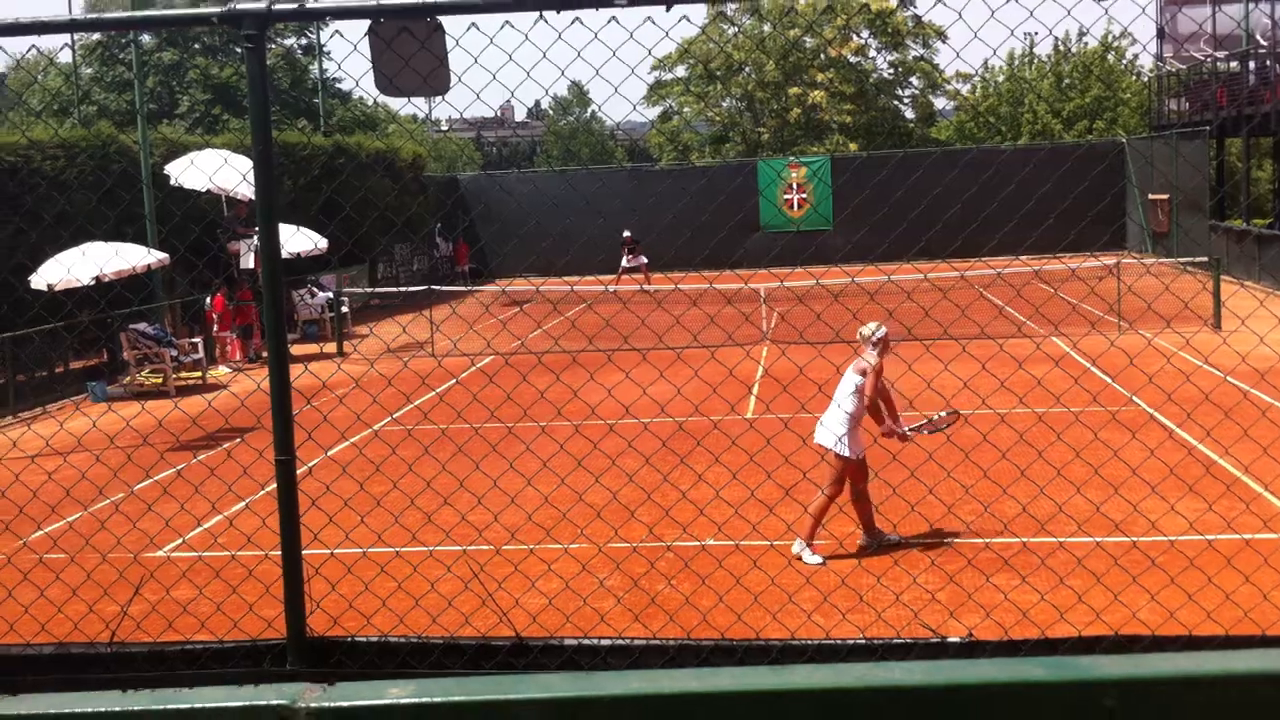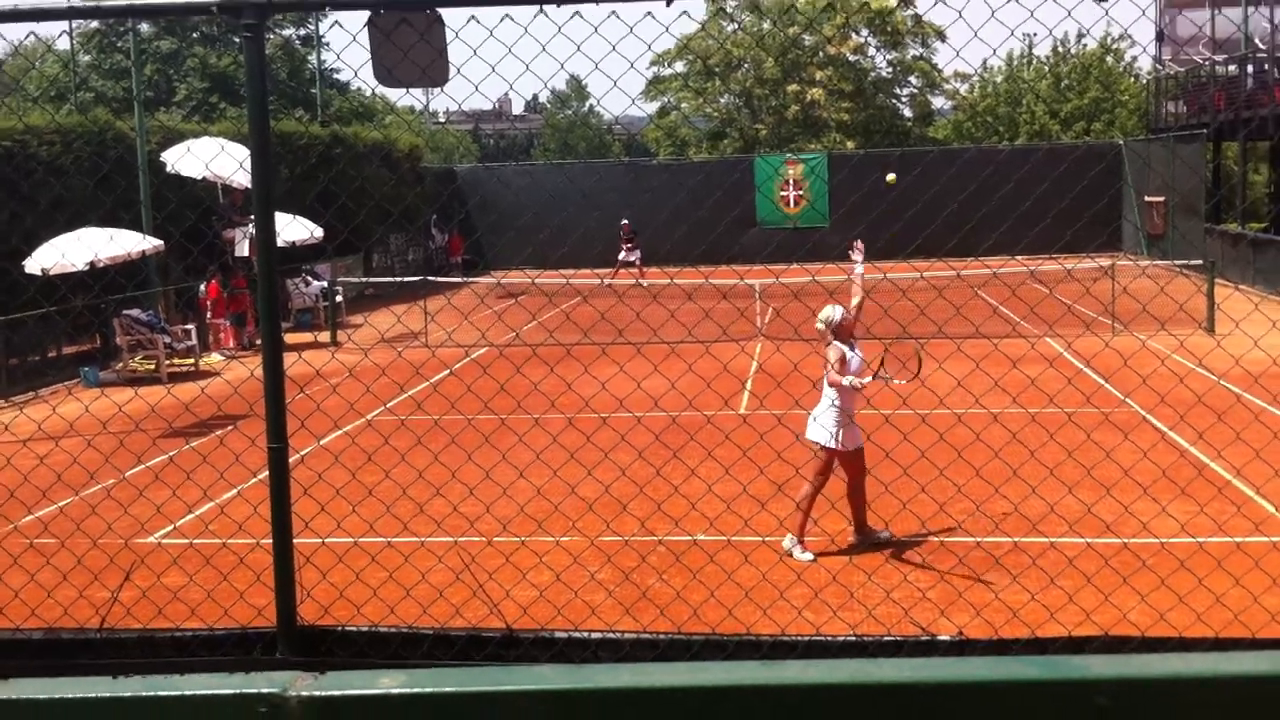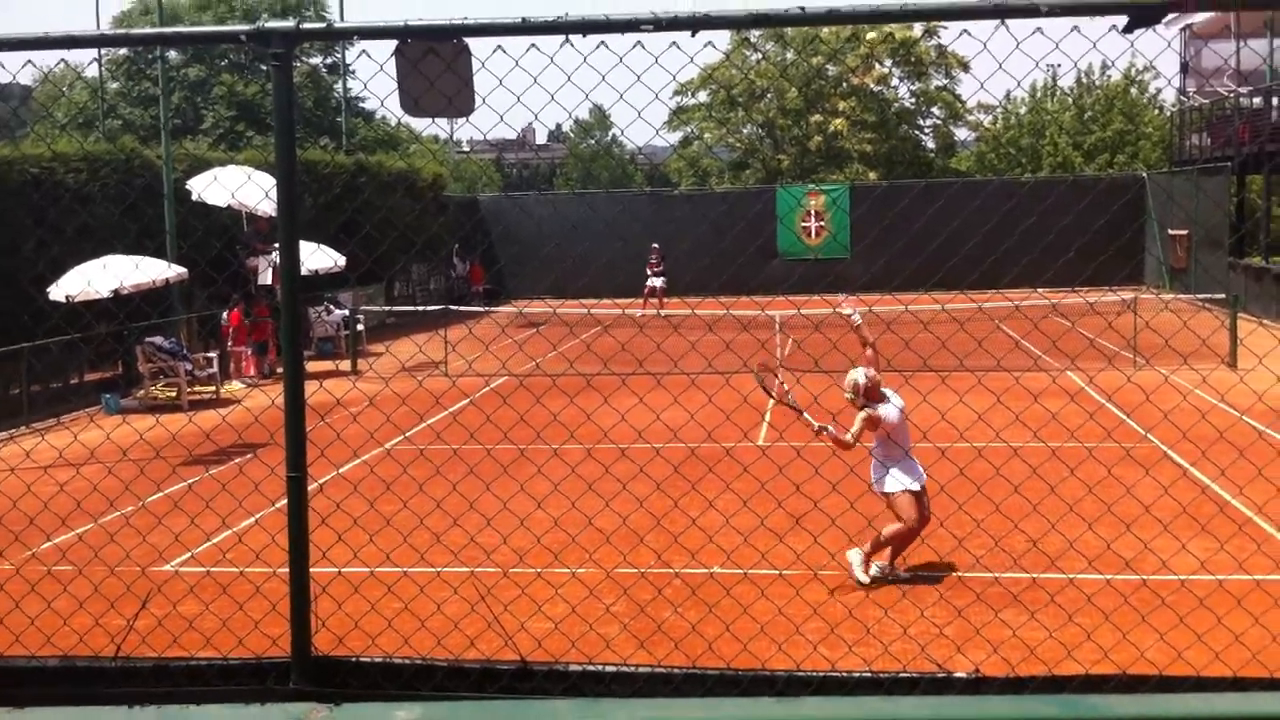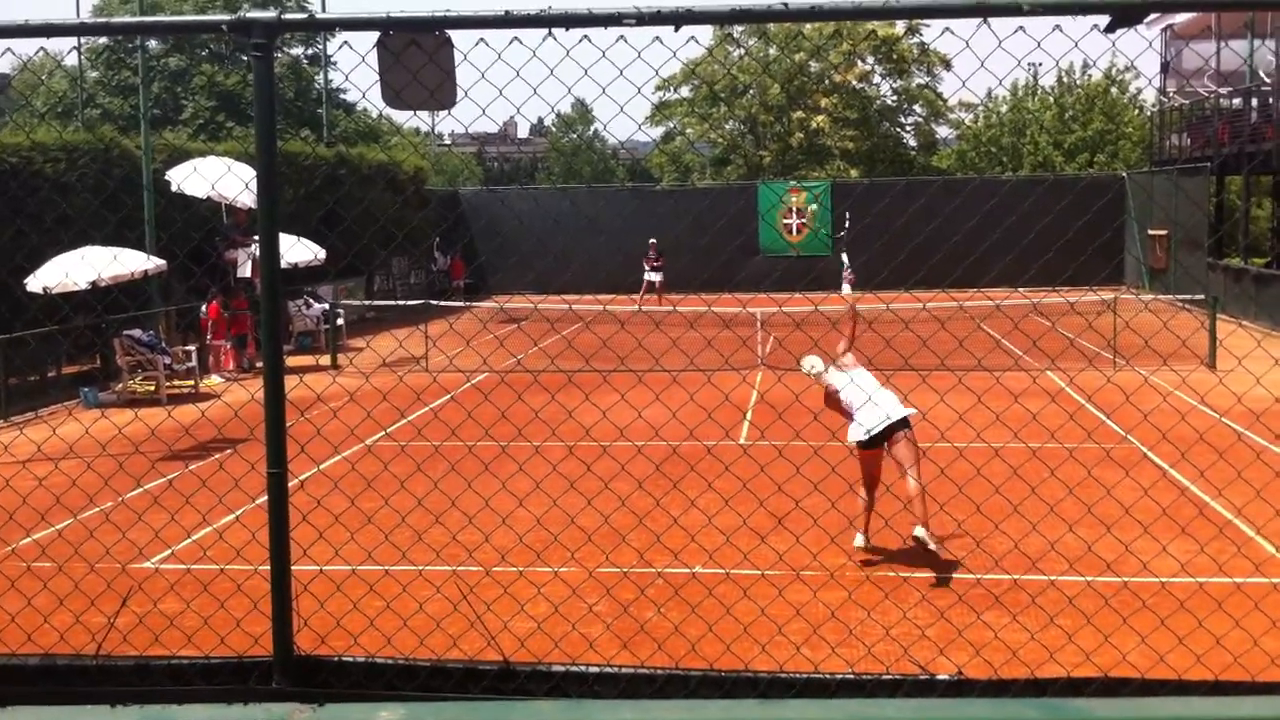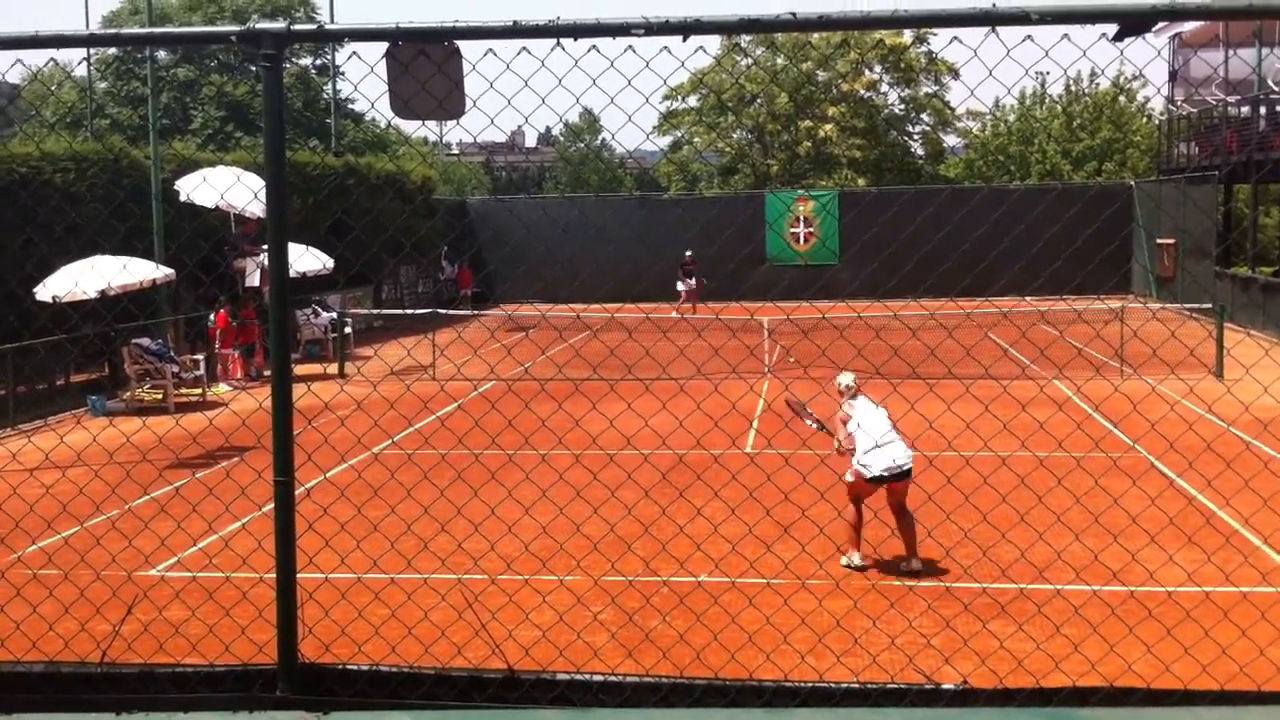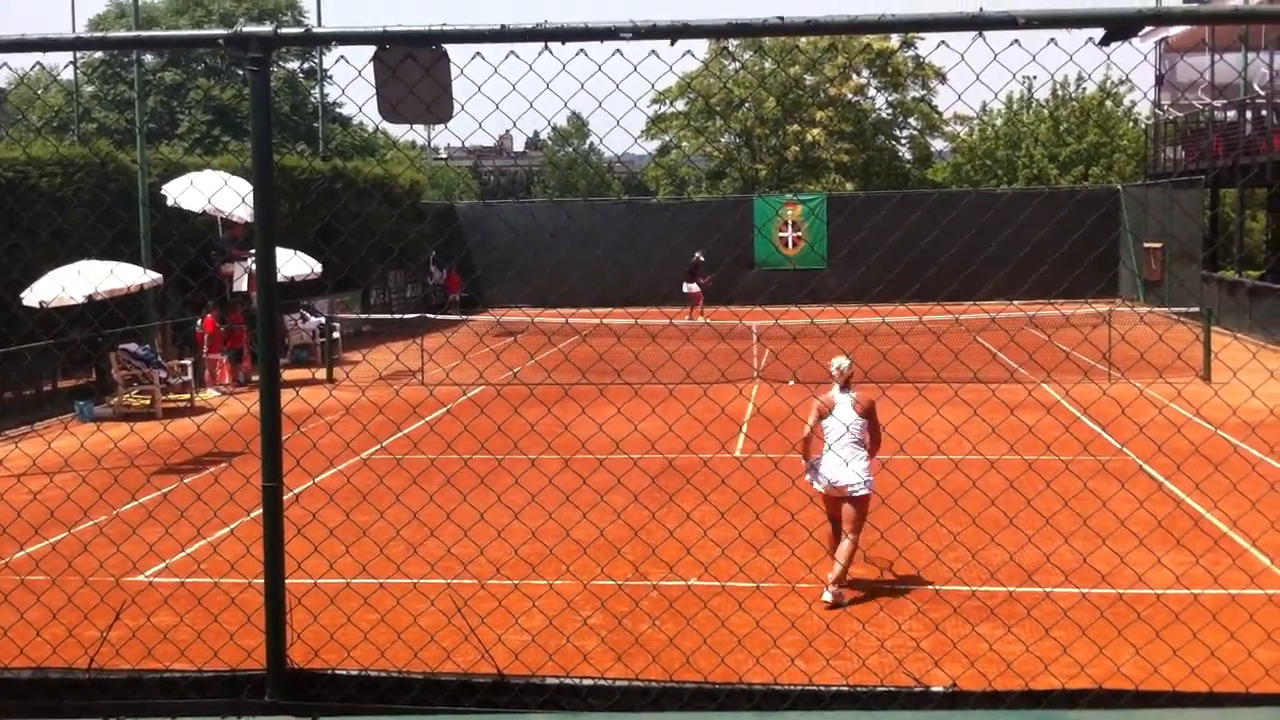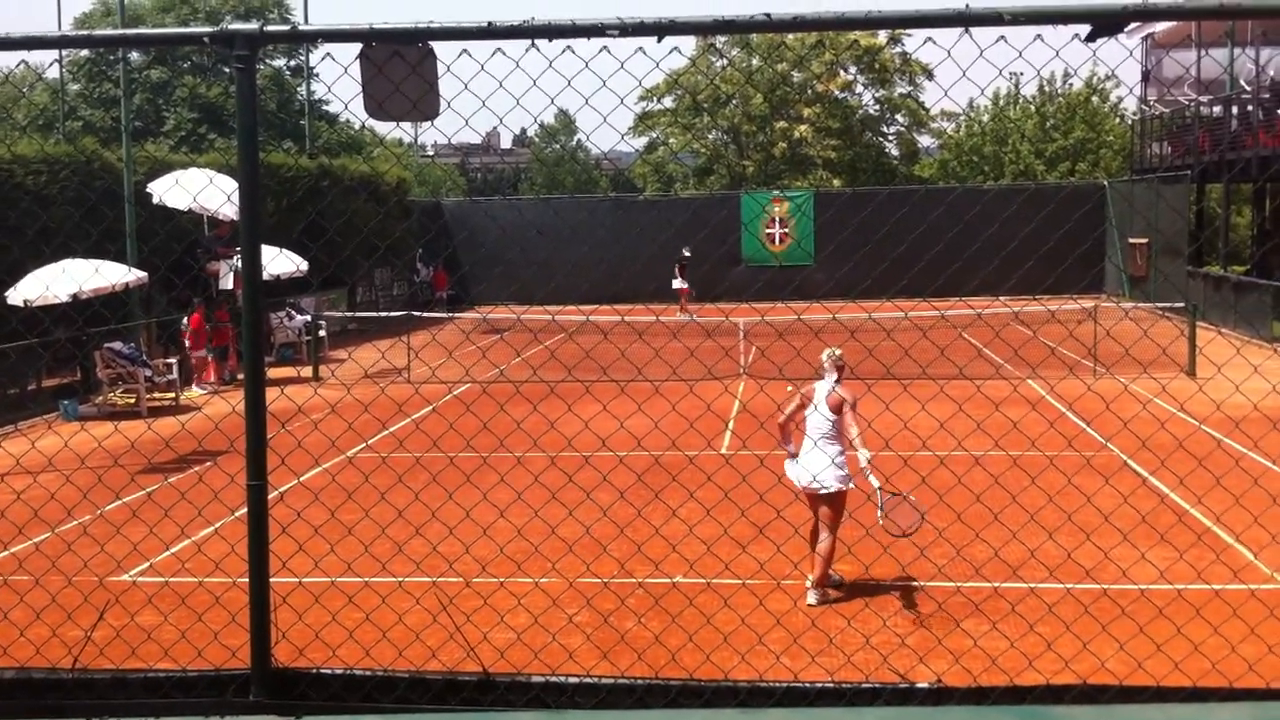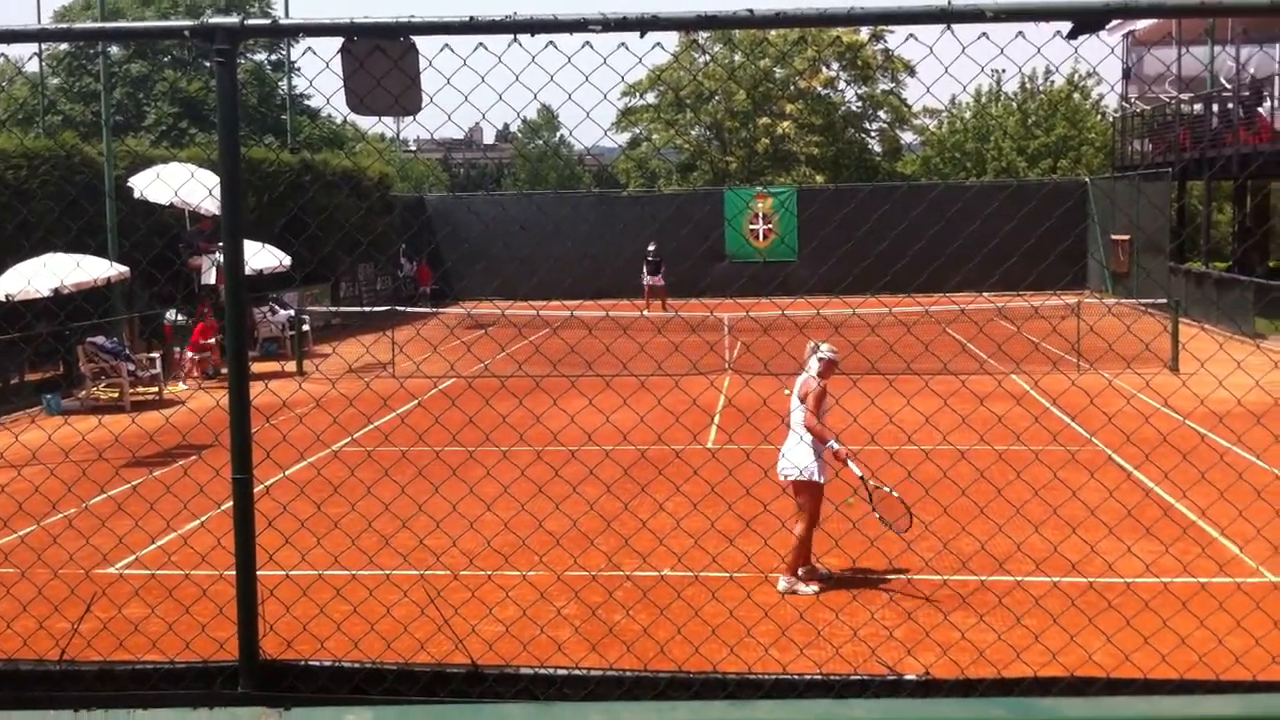
dt=0.5s
person 1, frame 1
left shoulder: (870, 362)
right shoulder: (873, 362)
left elbow: (884, 395)
right elbow: (869, 401)
left wrist: (896, 424)
right wrist: (885, 426)
left hip: (846, 431)
right hip: (838, 431)
left knee: (860, 483)
right knee: (833, 488)
left ankle: (871, 534)
right ankle: (803, 543)
person 1, frame 2
left shoulder: (849, 342)
right shoulder: (837, 351)
left elbow: (857, 299)
right elbow: (831, 377)
left wrist: (858, 266)
right wrist: (847, 381)
left hip: (846, 425)
right hip: (829, 425)
left knee: (858, 478)
right knee: (816, 483)
left ankle: (862, 531)
right ankle: (794, 539)
person 1, frame 3
left shoulder: (878, 389)
right shoulder: (869, 415)
left elbow: (870, 346)
right elbow: (848, 441)
left wrist: (855, 318)
right wrist: (830, 432)
left hip: (906, 465)
right hip: (891, 471)
left knee: (921, 518)
right knee: (911, 522)
left ankle: (887, 565)
right ankle: (862, 554)
person 1, frame 4
left shoulder: (828, 395)
right shoulder: (841, 363)
right elbow: (848, 337)
right wrist: (851, 309)
left hip: (866, 430)
right hip: (891, 415)
left knee: (869, 484)
right knee: (911, 472)
left ankle: (863, 536)
right ankle: (922, 529)
person 1, frame 5
left shoulder: (842, 412)
right shoulder: (874, 402)
left elbow: (844, 446)
left wrist: (839, 448)
left hip: (870, 463)
right hip: (899, 458)
left knee: (855, 500)
right knee: (899, 509)
left ankle: (854, 554)
right ankle: (913, 559)
person 1, frame 6
left shoulder: (822, 401)
right shoulder: (866, 402)
left elbow: (807, 435)
right elbow: (876, 440)
left wrist: (807, 463)
left hip: (828, 470)
right hip: (857, 473)
left knee: (836, 524)
right knee: (851, 534)
left ankle: (837, 576)
right ankle: (833, 587)
person 1, frame 7
left shoulder: (809, 391)
right shoulder: (844, 394)
left elbow: (783, 420)
right elbow: (850, 427)
left wrist: (789, 448)
right wrist: (863, 455)
left hip: (805, 465)
right hip: (829, 468)
left knee: (819, 523)
right knee: (828, 530)
left ankle: (818, 574)
right ankle: (816, 589)
person 1, frame 8
left shoulder: (802, 380)
right shoulder: (817, 384)
right elbow: (811, 422)
left wrist: (826, 443)
right wrist: (834, 446)
left hip: (794, 454)
right hip: (806, 458)
left knee: (807, 516)
right knee: (808, 519)
left ankle: (805, 566)
right ankle: (788, 577)
